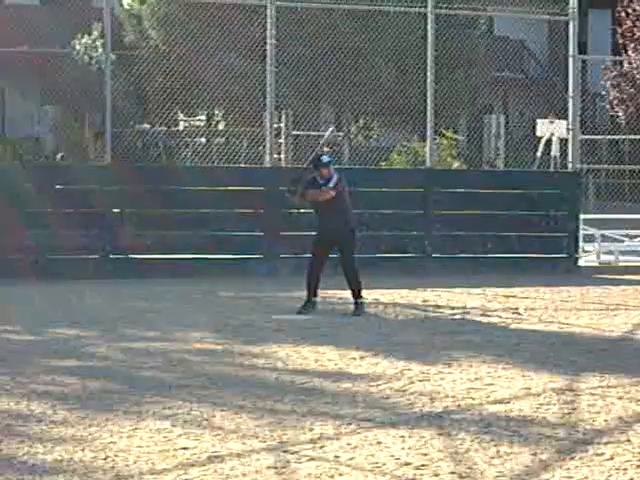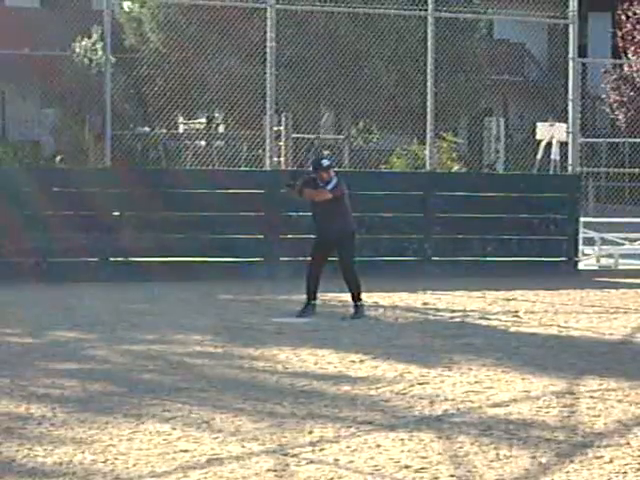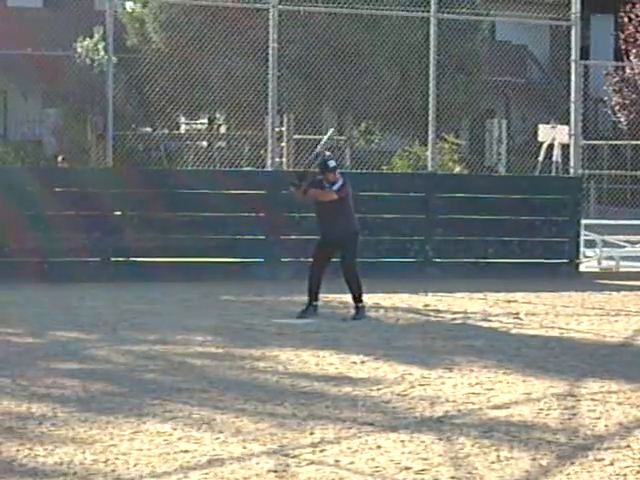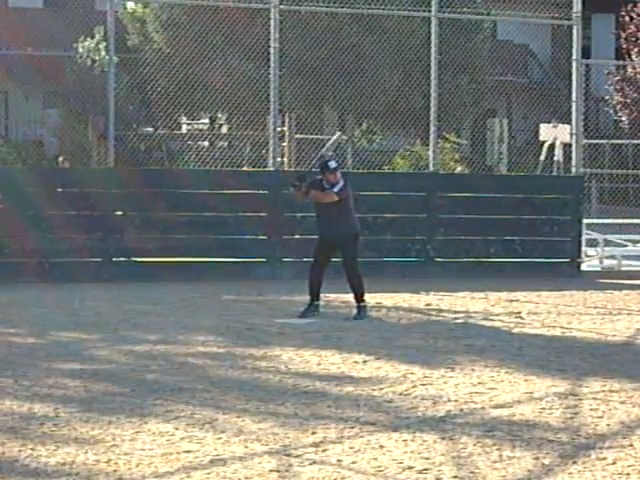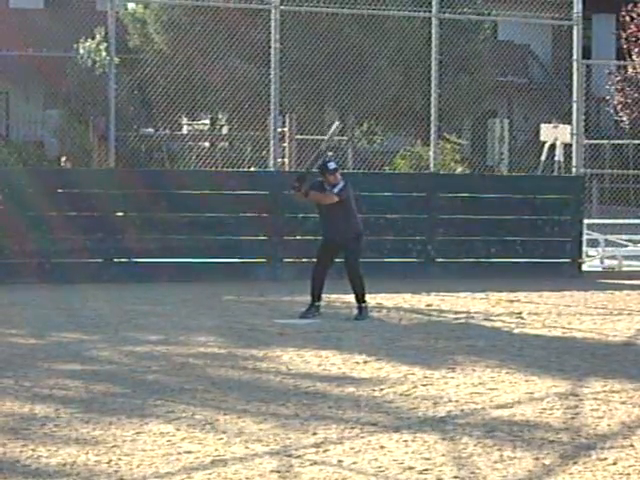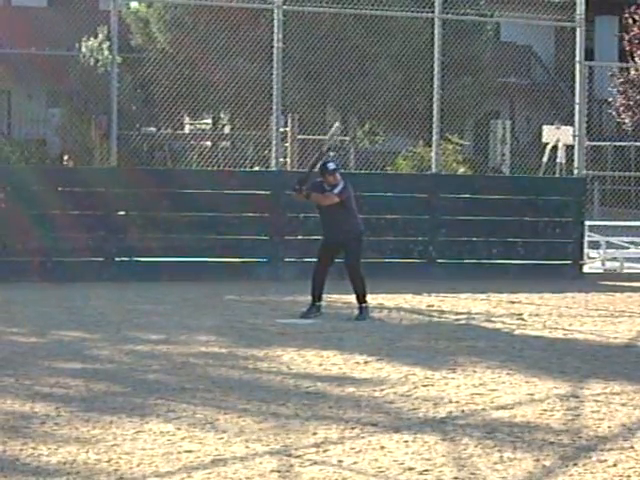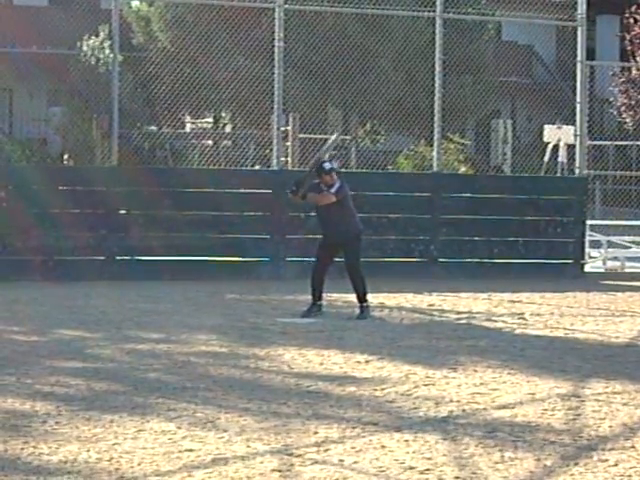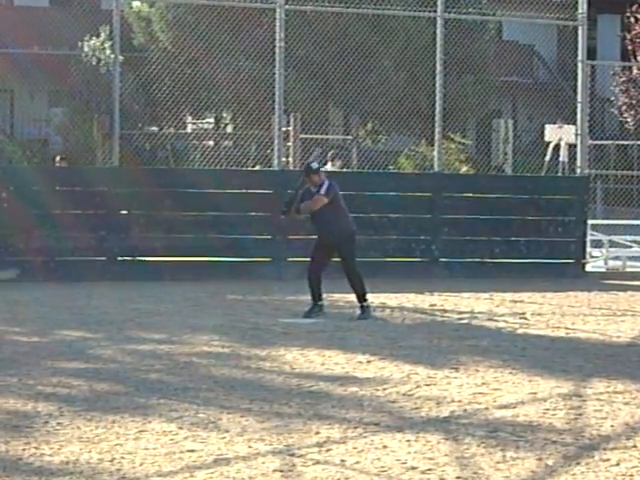
dt=0.4s
person 1, frame 1
left shoulder: (337, 179)
right shoulder: (311, 182)
left elbow: (323, 195)
right elbow: (300, 198)
left wrist: (304, 193)
right wrist: (297, 192)
left hip: (345, 229)
right hip: (325, 230)
left knee: (348, 264)
right knee: (314, 264)
left ankle: (359, 301)
right ankle: (311, 300)
person 1, frame 2
left shoulder: (337, 183)
right shoulder: (311, 181)
left elbow: (319, 196)
right elbow: (297, 189)
left wrist: (301, 190)
right wrist: (295, 185)
left hip: (344, 233)
right hip: (324, 234)
left knee: (347, 267)
right knee: (313, 268)
left ankle: (358, 304)
right ankle: (311, 303)
person 1, frame 3
left shoulder: (342, 183)
right shoulder: (317, 183)
left elbow: (324, 196)
right elbow: (300, 193)
left wrist: (306, 190)
right wrist: (299, 186)
left hip: (347, 234)
right hip: (327, 235)
left knee: (349, 268)
right knee: (316, 268)
left ankle: (359, 306)
right ankle: (312, 304)
person 1, frame 4
left shoulder: (343, 184)
right shoulder: (316, 183)
left elbow: (325, 198)
right elbow: (300, 193)
left wrist: (306, 190)
right wrist: (300, 186)
left hip: (348, 234)
right hip: (327, 235)
left knee: (351, 268)
right knee: (316, 267)
left ankle: (361, 305)
right ankle: (314, 304)
person 1, frame 5
left shoulder: (343, 186)
right shoulder: (318, 184)
left elbow: (324, 199)
right elbow: (302, 193)
left wrist: (305, 191)
right wrist: (300, 187)
left hip: (351, 235)
right hip: (330, 236)
left knee: (352, 269)
right knee: (319, 268)
left ankle: (362, 306)
right ankle: (315, 304)
person 1, frame 6
left shoulder: (343, 186)
right shoulder: (318, 185)
left elbow: (325, 200)
right elbow: (302, 194)
left wrist: (306, 193)
right wrist: (300, 189)
left hip: (352, 235)
right hip: (331, 236)
left knee: (353, 269)
right knee: (319, 269)
left ankle: (363, 306)
right ankle: (316, 305)
person 1, frame 7
left shoulder: (340, 186)
right shoulder: (315, 186)
left elbow: (321, 200)
right elbow: (298, 198)
left wrist: (303, 194)
right wrist: (297, 191)
left hip: (351, 235)
right hip: (330, 236)
left knee: (353, 269)
right knee: (318, 269)
left ankle: (364, 305)
right ankle: (316, 304)
person 1, frame 8
left shoulder: (329, 186)
right shoulder: (306, 193)
left elbow: (315, 205)
right elbow: (300, 212)
left wrist: (297, 208)
right wrist: (292, 210)
left hip: (345, 235)
right hip: (325, 238)
left knee: (350, 269)
right knee: (313, 270)
left ankle: (364, 305)
right ankle: (317, 304)
